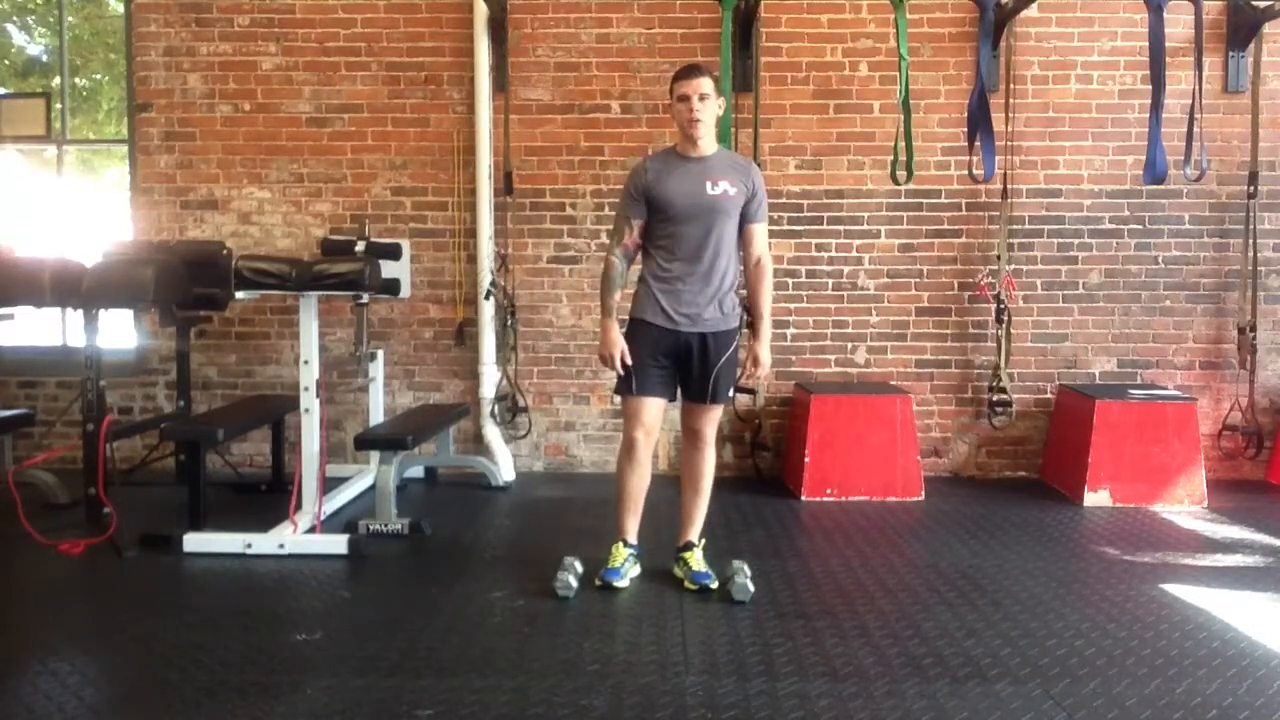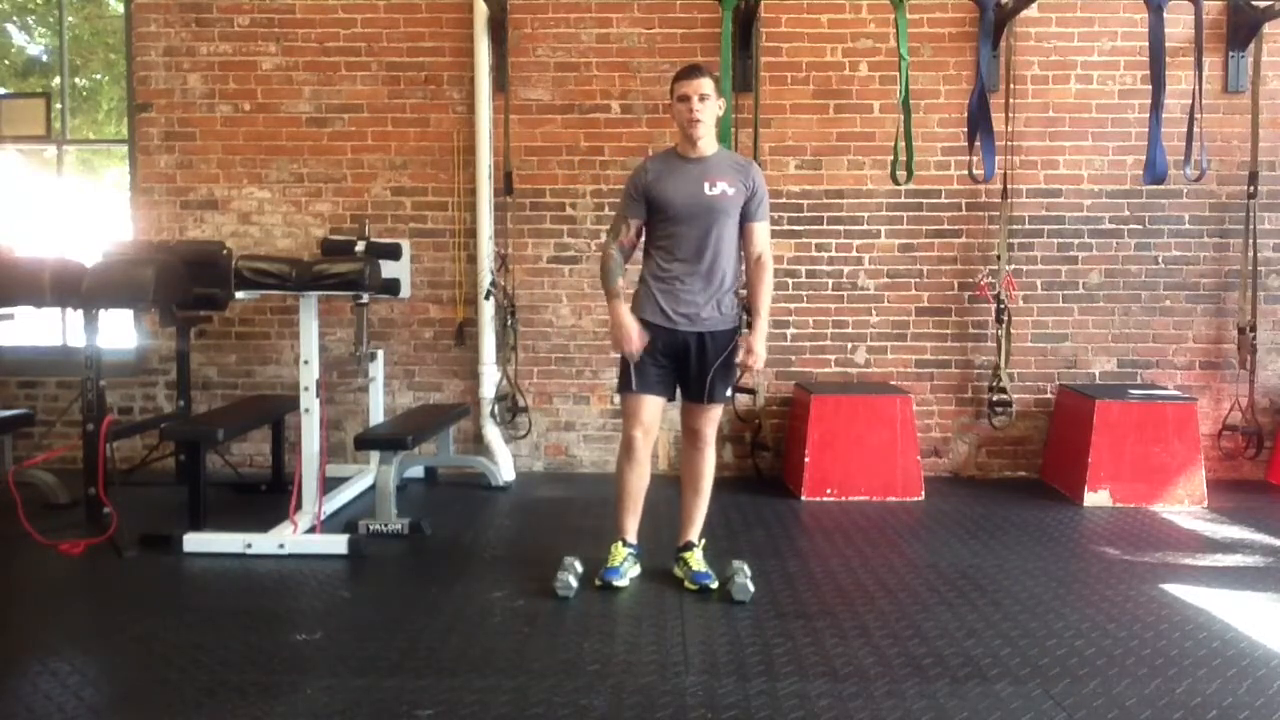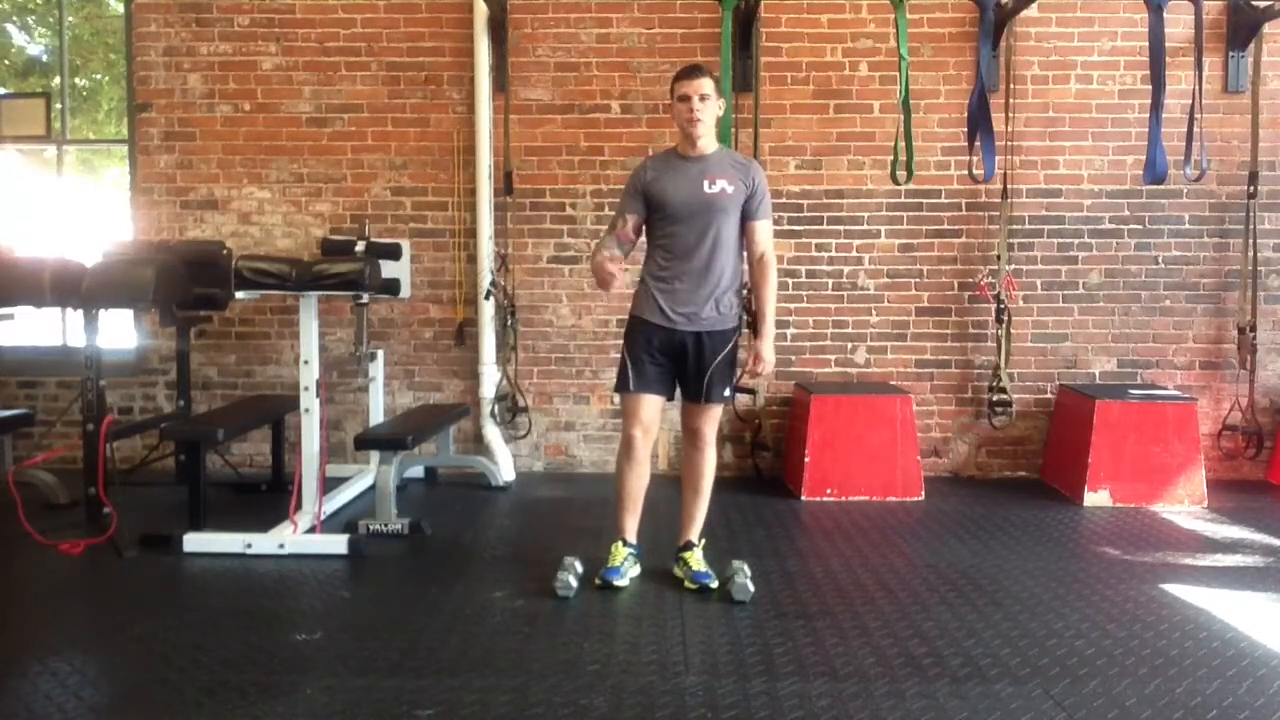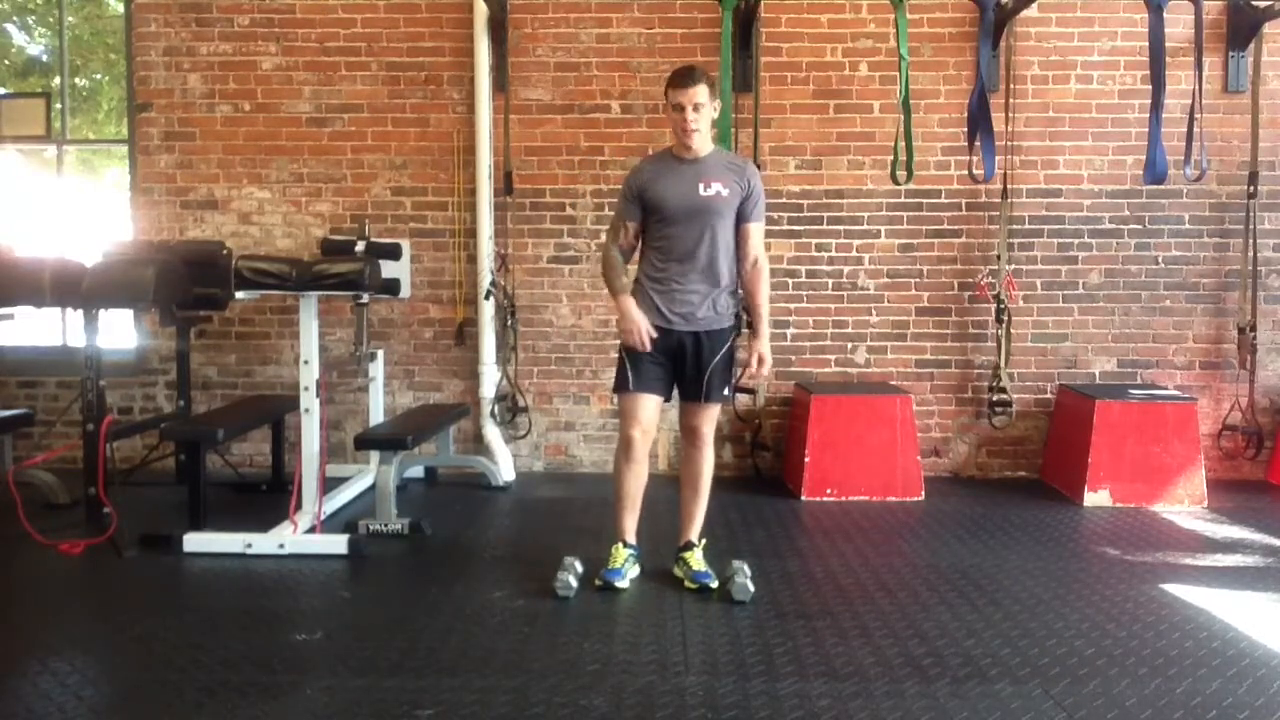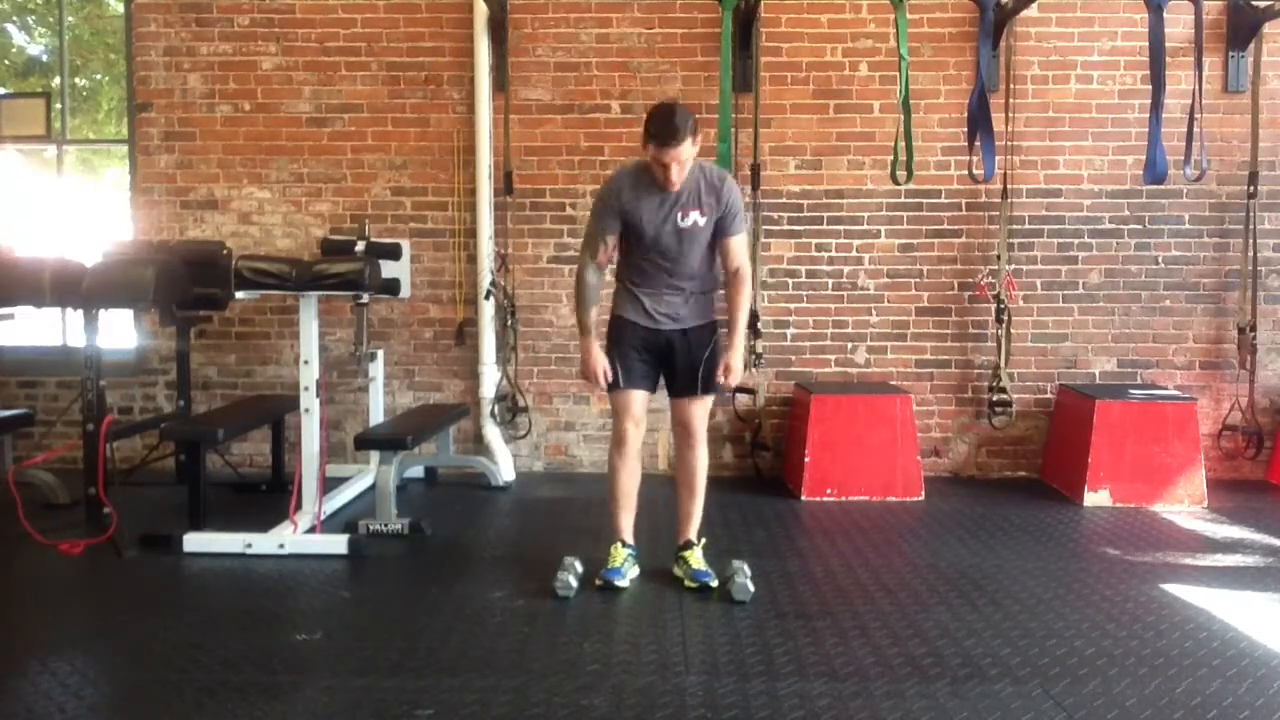
dt=0.4s
person 1, frame 1
left shoulder: (744, 175)
right shoulder: (648, 173)
left elbow: (757, 259)
right elbow: (620, 253)
left wrist: (762, 335)
right wrist: (608, 323)
left hip: (716, 328)
right hip: (653, 325)
left knee: (701, 434)
right knee: (639, 435)
left ankle: (689, 549)
right ankle: (626, 548)
person 1, frame 2
left shoulder: (745, 174)
right shoulder: (648, 174)
left elbow: (759, 257)
right elbow: (617, 248)
left wrist: (758, 328)
right wrist: (618, 310)
left hip: (715, 328)
right hip: (652, 324)
left knee: (701, 434)
right knee: (638, 433)
left ankle: (689, 548)
right ankle: (626, 547)
person 1, frame 3
left shoulder: (746, 173)
right shoulder: (649, 172)
left elbow: (761, 256)
right elbow: (619, 237)
left wrist: (765, 331)
right wrist: (604, 260)
left hip: (715, 326)
right hip: (652, 322)
left knee: (701, 434)
right knee: (637, 433)
left ankle: (689, 548)
right ankle: (625, 547)
person 1, frame 4
left shoulder: (741, 174)
right shoulder: (644, 174)
left elbow: (753, 259)
right elbow: (616, 248)
left wrist: (761, 333)
right wrist: (624, 302)
left hip: (712, 326)
right hip: (651, 324)
left knee: (699, 434)
right knee: (635, 433)
left ankle: (690, 549)
right ankle: (625, 549)
person 1, frame 5
left shoulder: (720, 188)
right shoulder: (619, 188)
left elbow: (738, 271)
right elbow: (591, 267)
left wrist: (736, 345)
right wrist: (589, 341)
left hip: (695, 324)
right hip: (633, 322)
left knee: (692, 431)
right knee: (627, 429)
left ankle: (689, 548)
right ankle: (623, 548)
